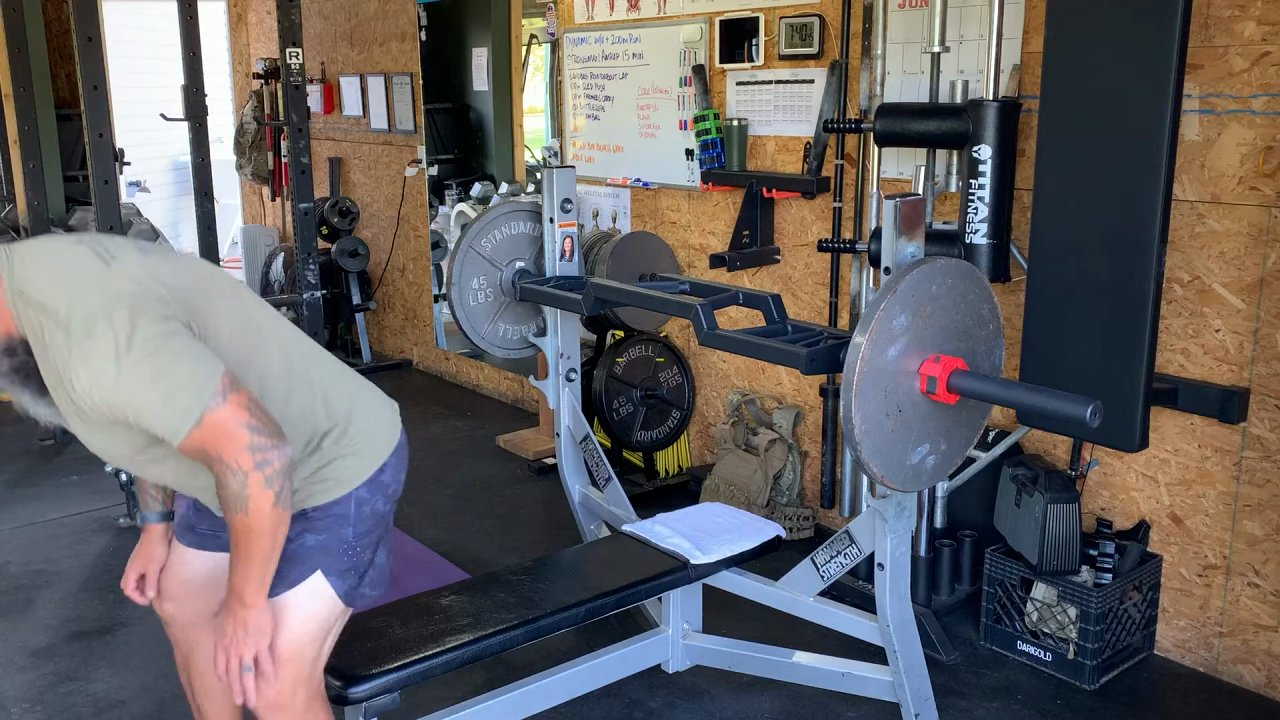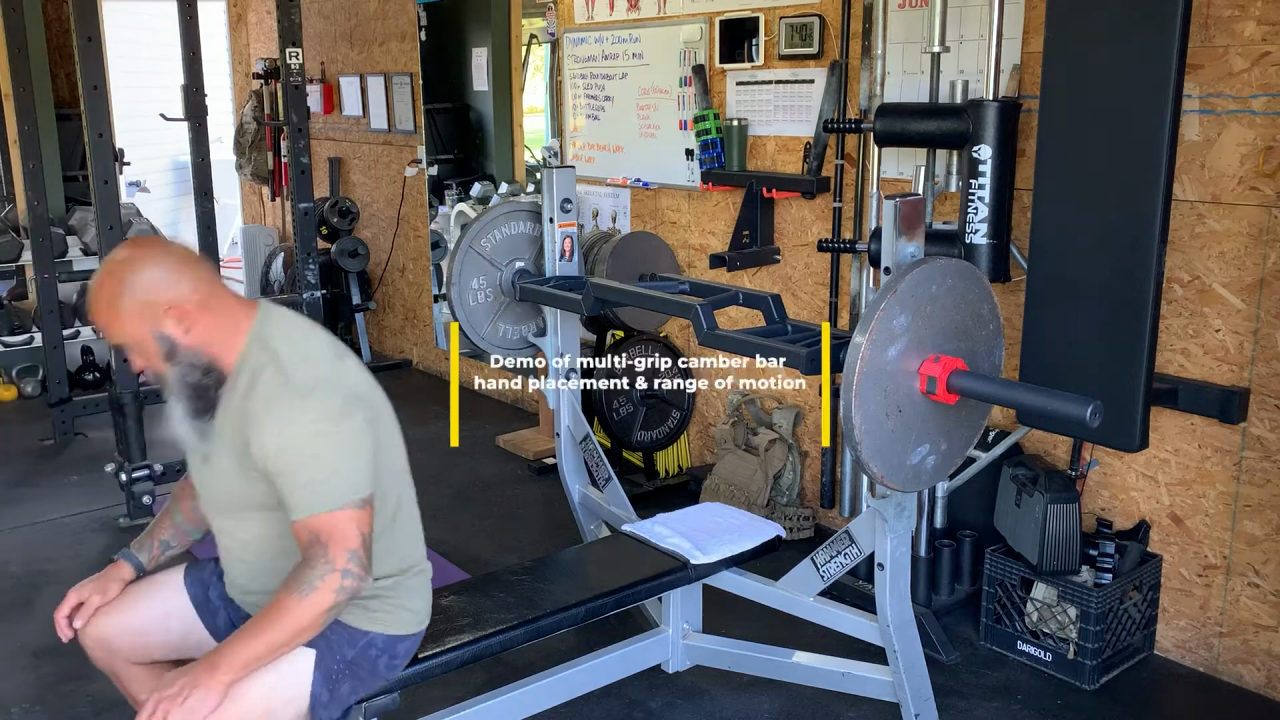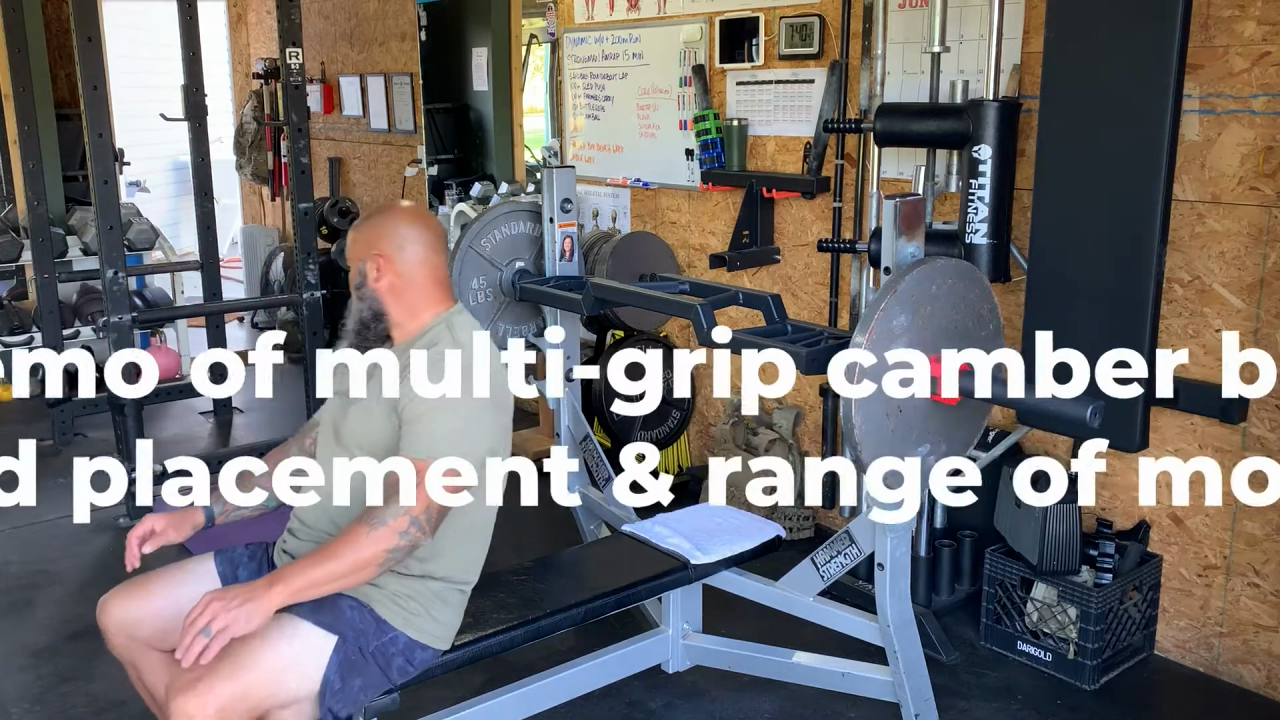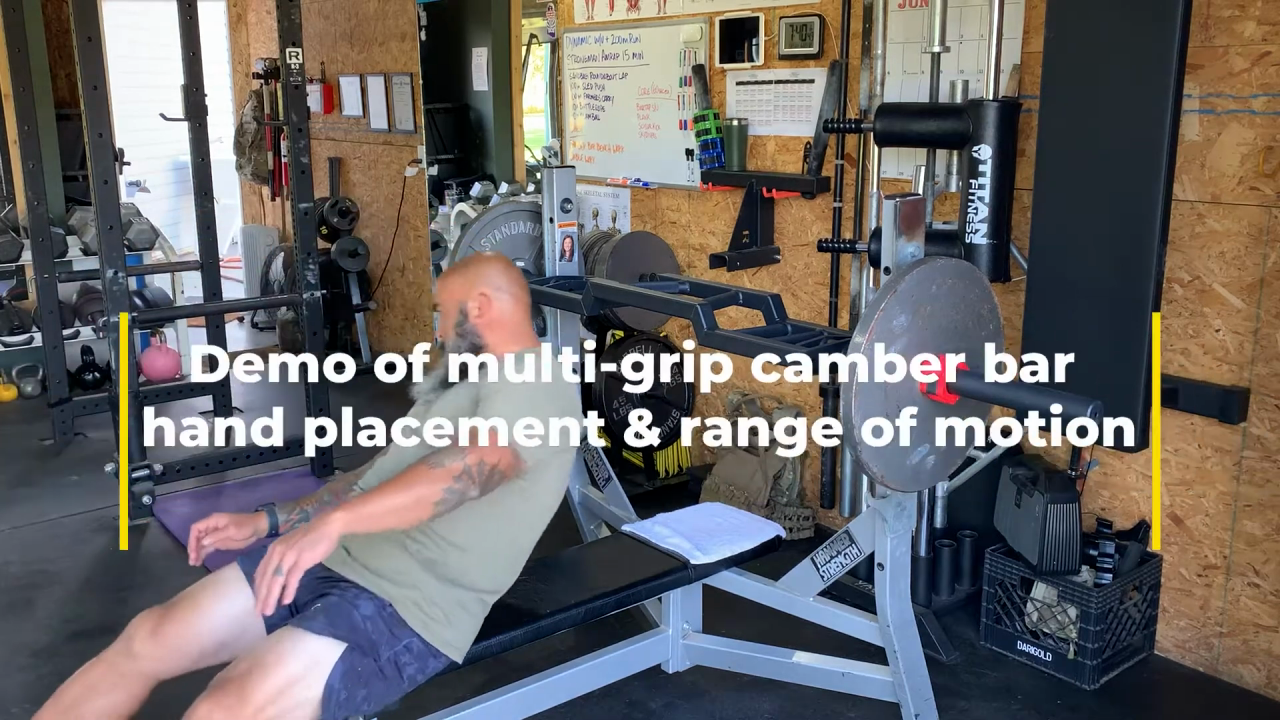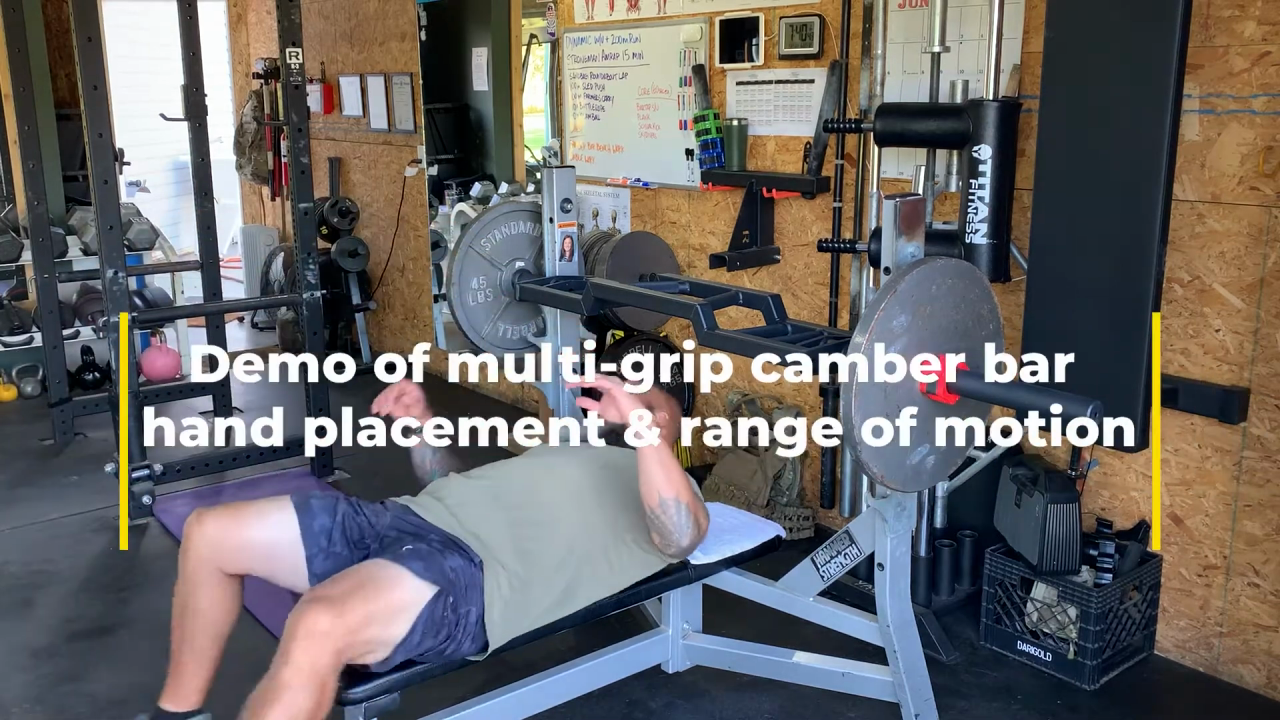
dt=0.7s
person 1, frame 1
left shoulder: (91, 334)
left elbow: (257, 457)
left wrist: (245, 604)
right wrist: (155, 525)
left hip: (339, 467)
right knee: (180, 602)
person 1, frame 2
left shoulder: (297, 397)
right shoulder: (232, 349)
left elbow: (339, 569)
right elbow: (211, 472)
left wrist: (214, 675)
right wrist: (128, 566)
left hip: (359, 618)
right knee: (103, 629)
person 1, frame 3
left shoulder: (454, 369)
right shoulder: (384, 351)
left elbow: (408, 518)
right elbow: (308, 449)
left wrist: (266, 593)
right wrist: (199, 513)
left hip: (388, 609)
right knee: (122, 615)
person 1, frame 4
left shoulder: (537, 386)
right shoulder: (475, 382)
left elbow: (464, 472)
left wrist: (331, 523)
right wrist: (265, 522)
left hip: (405, 613)
right hip: (339, 563)
right knee: (152, 638)
person 1, frame 5
left shoulder: (664, 486)
right shoulder: (575, 455)
left elbow: (679, 536)
left wrist: (636, 416)
right wrist: (419, 424)
left hip: (468, 577)
right hip: (409, 521)
left knee: (316, 627)
right knee: (210, 534)
